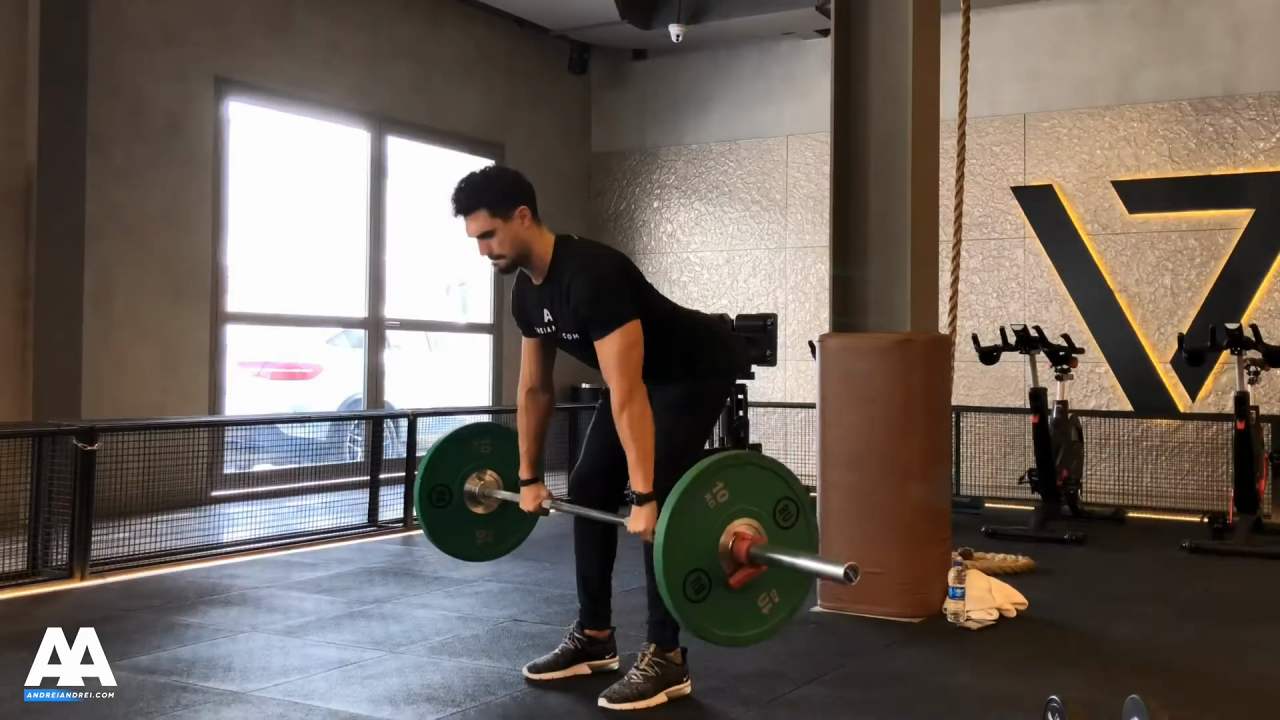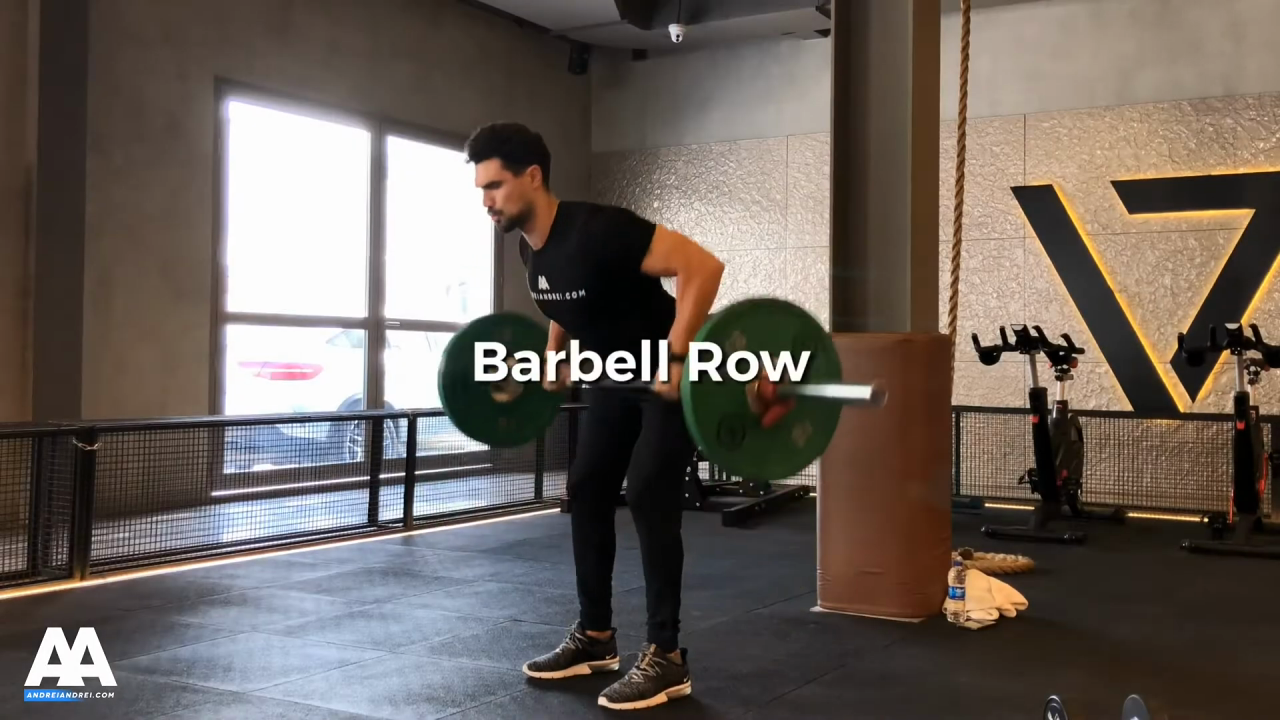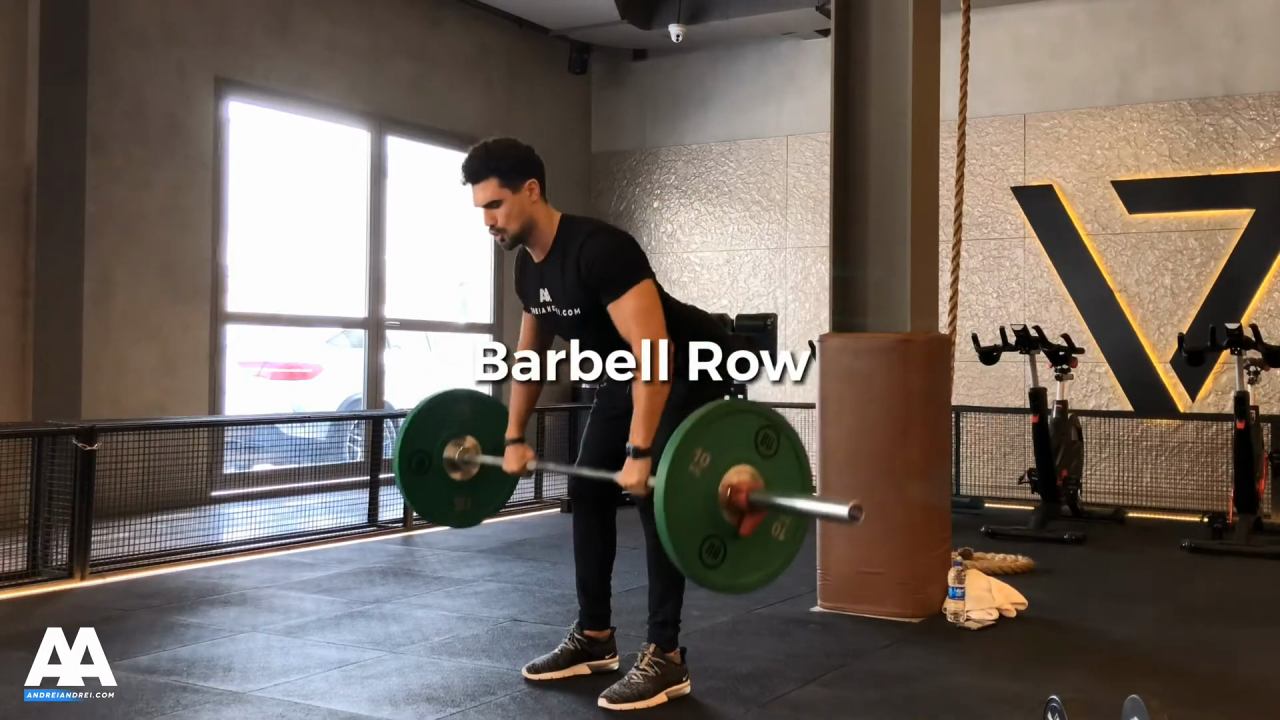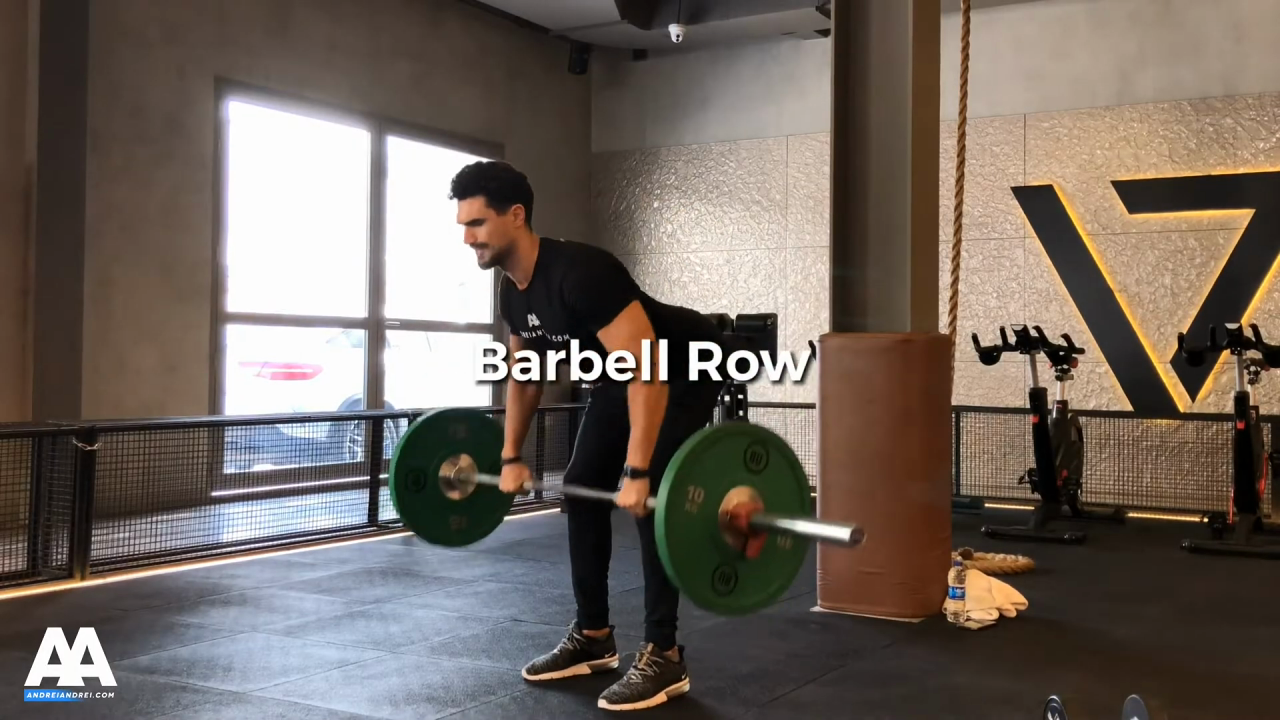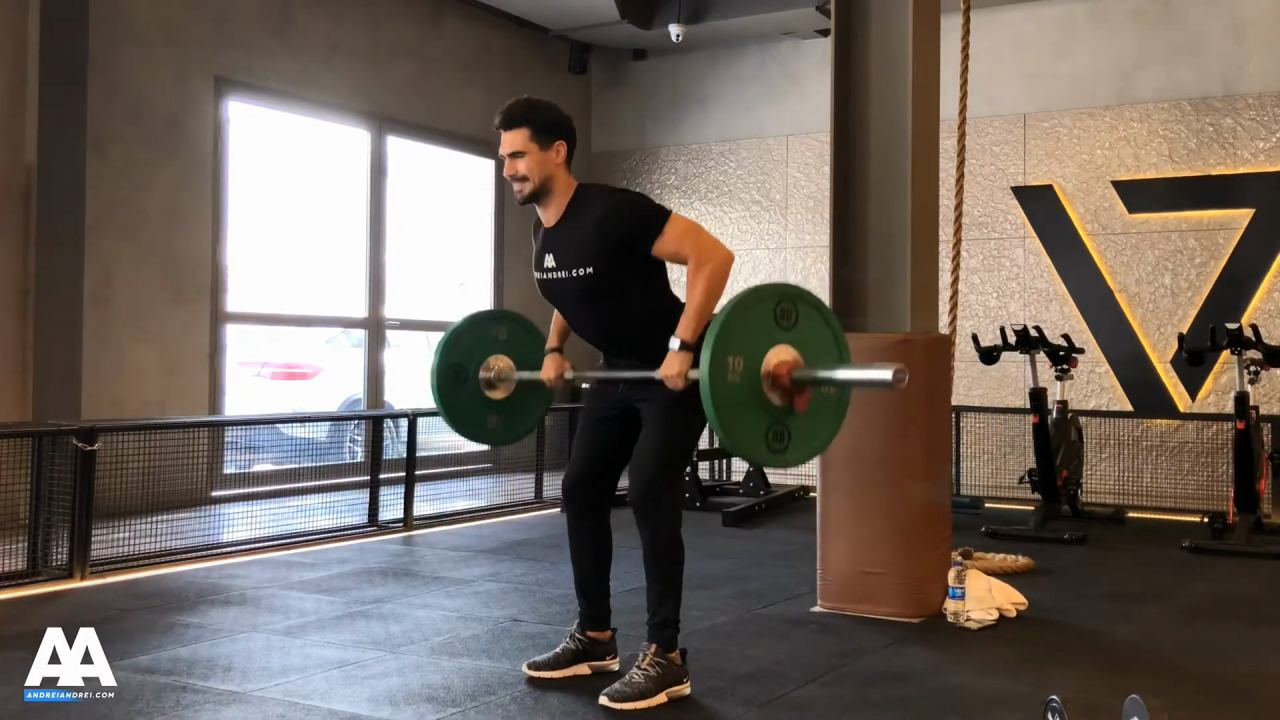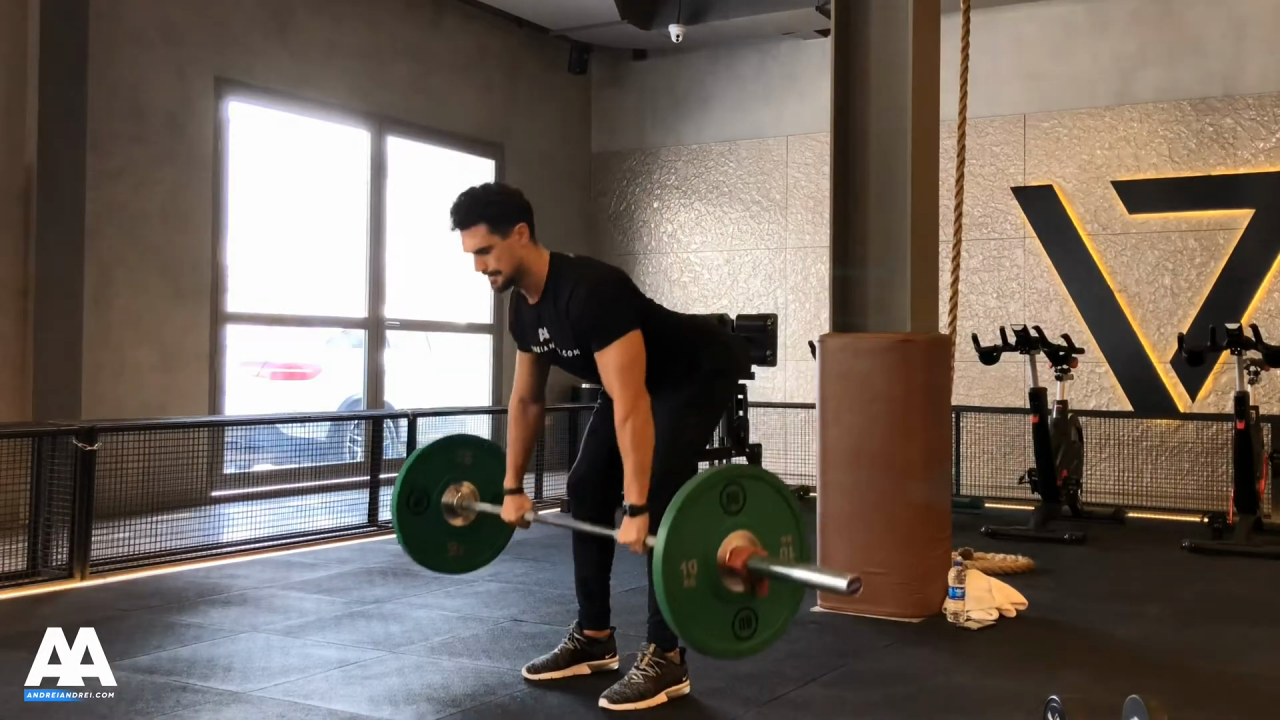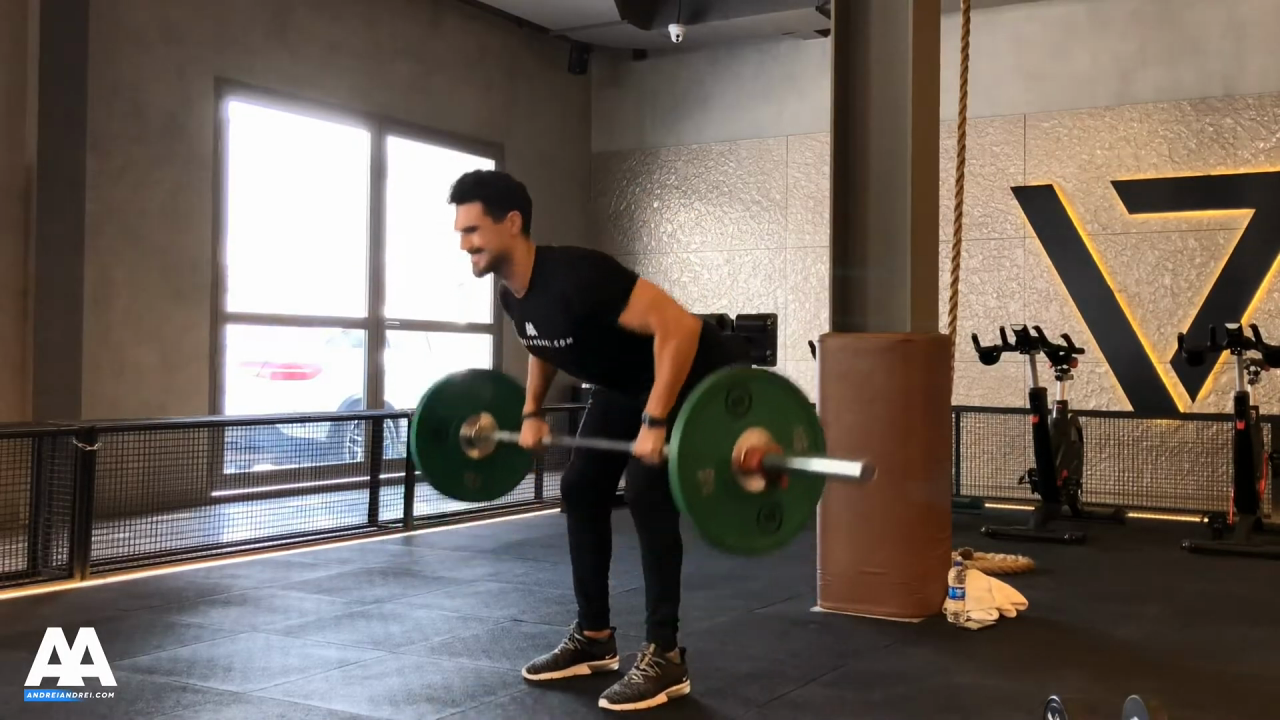
dt=0.7s
person 1, frame 1
left shoulder: (593, 275)
right shoulder: (526, 292)
left elbow: (627, 394)
right elbow: (534, 387)
left wrist: (644, 498)
right wrist: (529, 476)
left hip: (696, 365)
right hip: (640, 372)
left knee: (658, 496)
right knee: (588, 487)
left ankle: (665, 657)
right ankle: (594, 636)
person 1, frame 2
left shoulder: (596, 230)
right shoulder: (532, 247)
left elbow: (701, 267)
left wrist: (676, 355)
right wrist: (555, 353)
left hip: (673, 370)
left knee: (649, 494)
right knee: (586, 489)
left ankle: (665, 658)
right ankle: (594, 636)
person 1, frame 3
left shoulder: (599, 249)
right shoulder: (527, 267)
left elbow: (654, 347)
right elbow: (529, 354)
left wrist: (641, 455)
right wrist: (515, 437)
left hip: (689, 365)
right hip: (624, 371)
left knee: (655, 497)
right knee: (587, 490)
left ankle: (665, 658)
right ankle: (594, 637)
person 1, frame 4
left shoulder: (580, 274)
right shoulder: (513, 292)
left elbow: (654, 368)
right elbow: (523, 373)
left wrist: (639, 476)
right wrist: (512, 457)
left hip: (684, 367)
right hip: (620, 373)
left knee: (648, 501)
right knee: (581, 491)
left ankle: (663, 658)
right ankle: (592, 637)
person 1, frame 5
left shoulder: (613, 211)
right shoulder: (543, 232)
left elbow: (712, 255)
left wrist: (683, 346)
right wrist: (555, 350)
left hip: (674, 370)
right hip: (619, 371)
left knee: (650, 496)
right knee: (581, 491)
left ankle: (665, 658)
right ankle: (594, 637)
person 1, frame 6
left shoulder: (590, 291)
right shoulder: (523, 309)
left elbow: (631, 407)
right elbow: (526, 400)
left wrist: (637, 512)
right wrist: (513, 487)
left hip: (699, 371)
right hip: (638, 379)
left knee: (659, 494)
right knee: (585, 489)
left ankle: (664, 657)
right ankle: (593, 637)
person 1, frame 7
left shoulder: (577, 278)
right shoulder: (511, 293)
left elbow: (678, 328)
left wrist: (656, 428)
right wrist: (532, 414)
left hip: (686, 375)
right hip: (619, 382)
left knee: (648, 493)
right knee: (580, 488)
left ankle: (664, 657)
right ankle: (592, 637)
